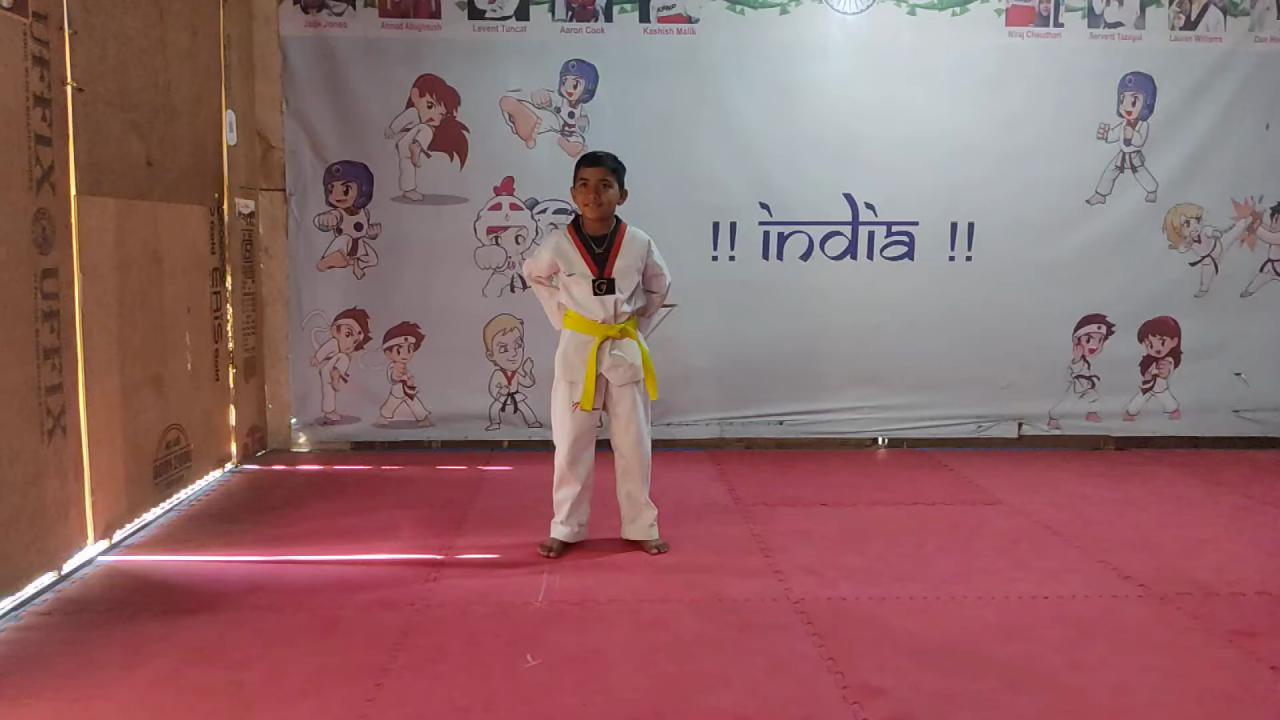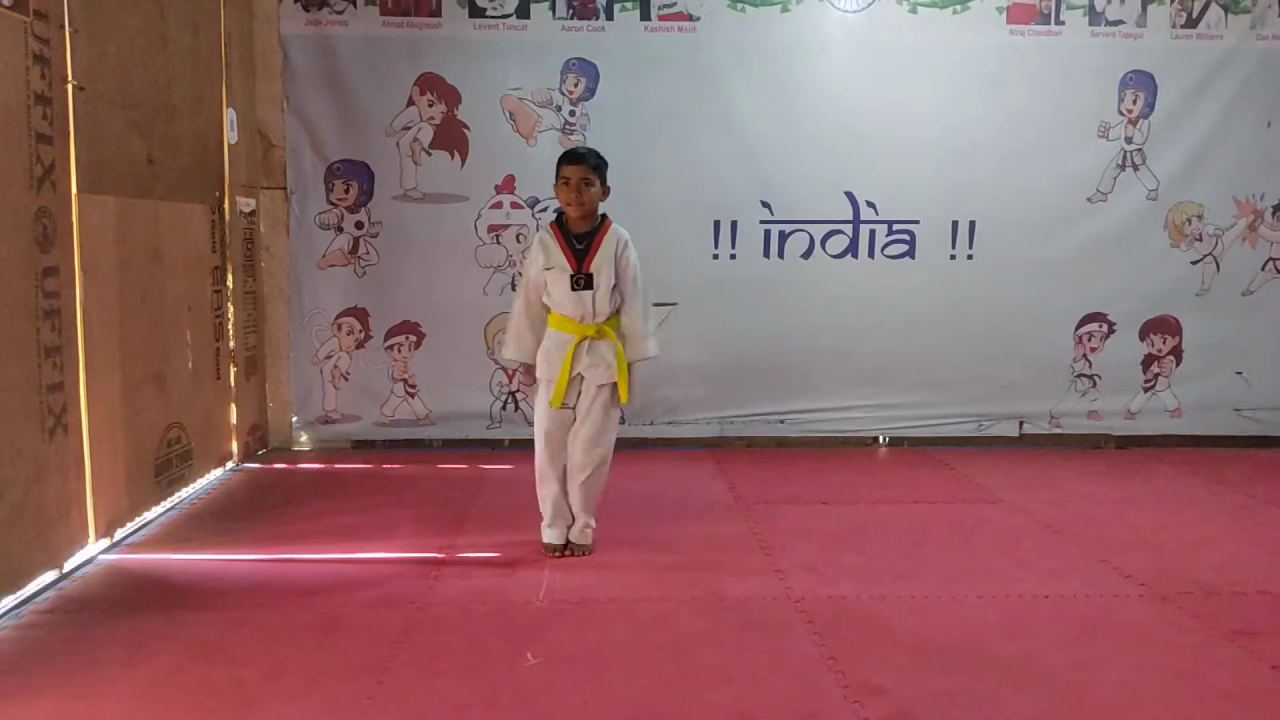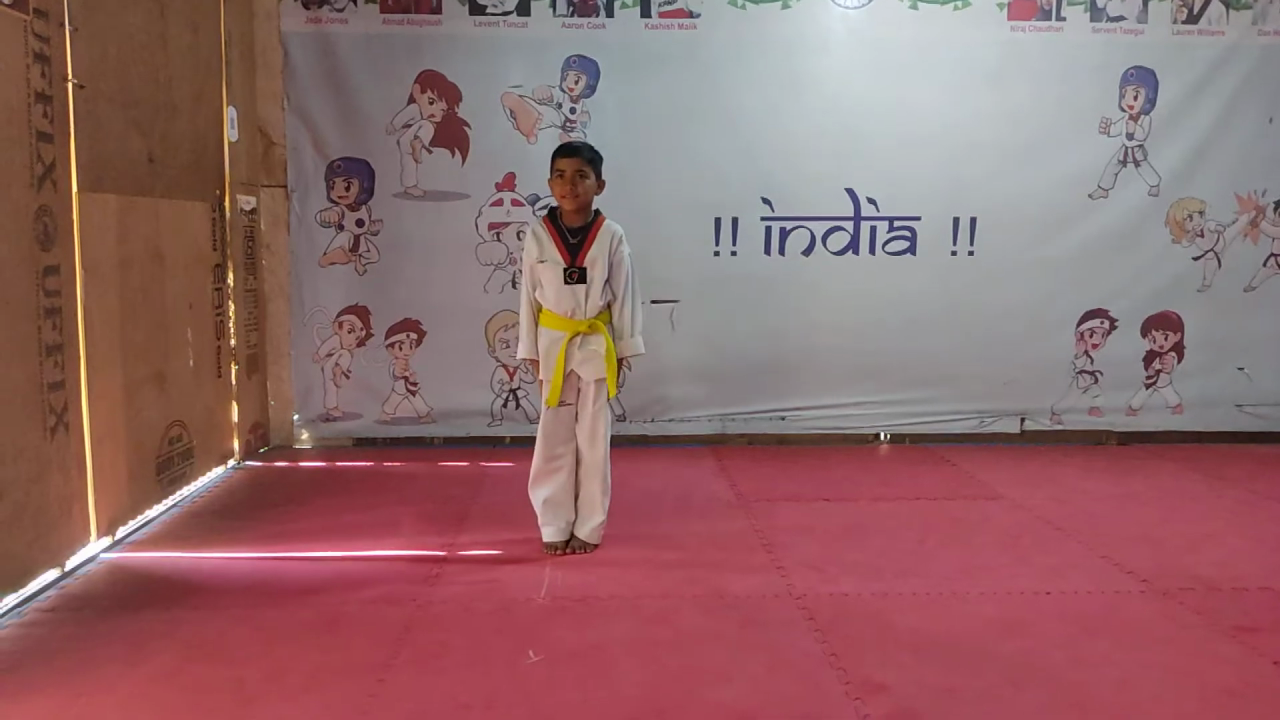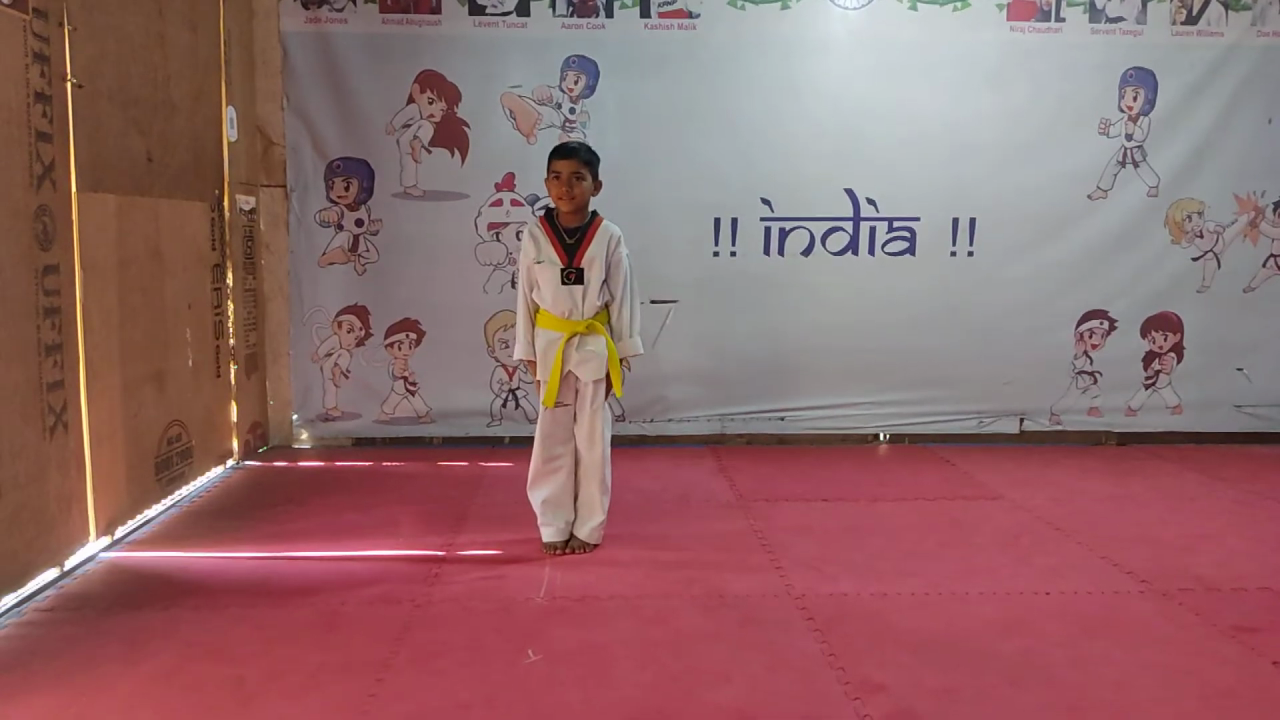
dt=0.3s
person 1, frame 1
left shoulder: (639, 244)
right shoulder: (558, 245)
left elbow: (659, 286)
right elbow: (535, 279)
left wrist: (634, 321)
right wrist: (564, 316)
left hip: (624, 351)
right hip: (577, 351)
left knee: (634, 444)
right knee: (571, 444)
left ankle: (642, 527)
right ankle: (566, 528)
person 1, frame 2
left shoulder: (618, 241)
right shoulder: (543, 243)
left elbow: (634, 303)
right elbow: (528, 303)
left wrist: (635, 358)
right wrist: (524, 358)
left hip: (603, 352)
right hip: (558, 349)
left knee: (589, 447)
right knee: (549, 443)
left ankle: (582, 530)
right ankle: (556, 529)
person 1, frame 3
left shoulder: (612, 237)
right shoulder: (538, 236)
left elbow: (624, 299)
right elbow: (529, 298)
left wrist: (621, 357)
right wrist: (533, 355)
left hip: (597, 347)
right hip: (553, 346)
left knee: (593, 441)
right knee: (554, 442)
left ankle: (588, 529)
right ankle: (556, 528)
person 1, frame 4
left shoulder: (610, 237)
right shoulder: (534, 237)
left elbow: (623, 299)
right elbow: (526, 299)
left wrist: (619, 357)
right wrist: (530, 356)
left hip: (594, 348)
right hip: (551, 347)
left knee: (593, 442)
right knee: (551, 441)
left ankle: (587, 529)
right ankle: (555, 528)
